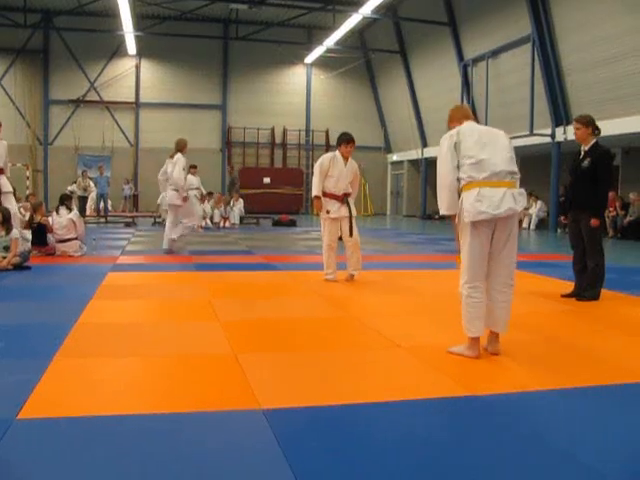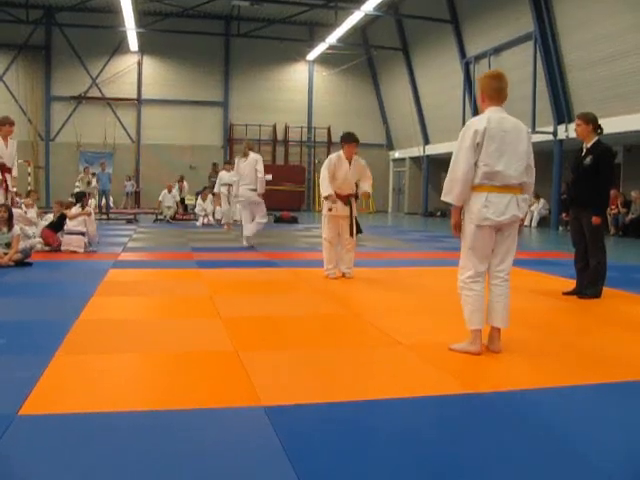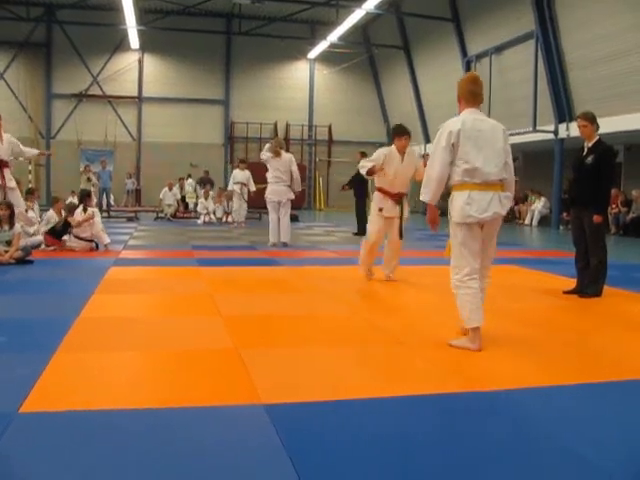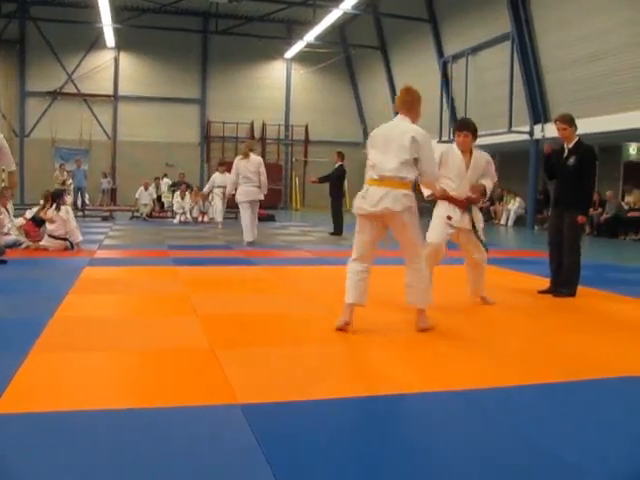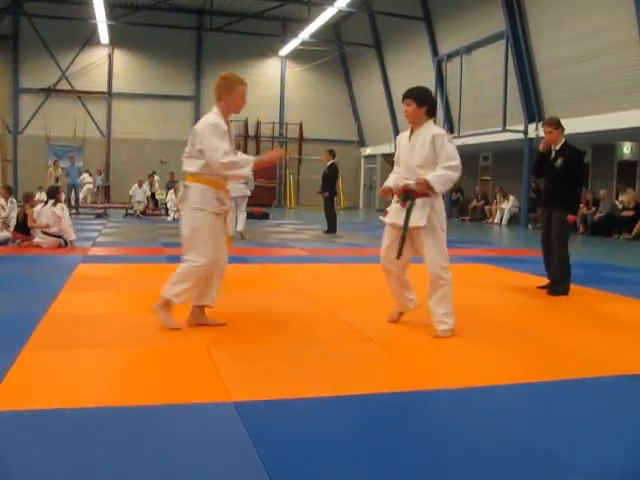
dt=1s
person 1, frame 1
left shoulder: (451, 137)
right shoulder: (500, 135)
left elbow: (447, 180)
right elbow: (513, 174)
left wrist: (454, 218)
left hip: (476, 201)
right hip: (509, 199)
left knee: (473, 277)
right knee: (503, 276)
left ankle: (473, 343)
right ankle: (494, 339)
person 1, frame 2
left shoulder: (476, 125)
right shoulder: (521, 129)
left elbow: (461, 170)
right elbow: (529, 173)
left wrist: (455, 208)
right wrist: (521, 208)
left hip: (482, 203)
right hip: (511, 204)
left knee: (472, 273)
right knee: (500, 273)
left ankle: (475, 339)
right ankle: (495, 337)
person 1, frame 3
left shoulder: (452, 126)
right shoulder: (498, 129)
left elbow: (438, 169)
right elbow: (508, 170)
left wrist: (431, 204)
right wrist: (504, 203)
left hip: (466, 200)
right hip: (494, 200)
left knee: (465, 271)
right knee: (481, 269)
left ankle: (473, 336)
right ankle: (472, 323)
person 1, frame 4
left shoulder: (483, 158)
right shoulder: (444, 153)
left elbow: (489, 179)
left wrist: (482, 188)
left hip: (469, 212)
right hip: (446, 209)
left knee: (478, 257)
right knee: (434, 244)
left ankle: (477, 291)
person 1, frame 5
left shoulder: (437, 135)
right shoulder: (403, 137)
left elbow: (453, 168)
left wrist: (429, 183)
right wrist: (390, 185)
left hip: (426, 206)
right hip: (401, 205)
left knee: (437, 265)
right knee: (390, 261)
left ankle: (445, 322)
right ankle: (406, 302)
person 2, frame 1
left shoulder: (354, 166)
right shoulder: (327, 159)
right elbow: (317, 177)
right wrist: (317, 197)
left hip: (346, 204)
right hip: (329, 204)
left knee: (353, 239)
right knee: (329, 241)
left ankle: (353, 271)
right ankle: (330, 274)
person 2, frame 2
left shoulder: (360, 163)
right shoulder: (333, 159)
left elbow: (364, 181)
right elbow: (324, 178)
left wrist: (365, 191)
right wrist: (329, 195)
left hip: (348, 203)
right hip: (332, 202)
left knee: (349, 239)
right knee: (329, 237)
left ankle: (346, 269)
right ankle: (331, 270)
person 2, frame 3
left shoulder: (413, 156)
right shoulder: (384, 153)
left elbow: (419, 176)
right elbow: (364, 164)
left wrist: (426, 165)
right wrist: (372, 168)
left hip: (399, 202)
right hip: (382, 200)
left knee: (396, 240)
right knee: (374, 236)
left ankle: (388, 271)
right ankle: (366, 265)
person 2, frame 4
left shoulder: (377, 132)
right shoulder: (418, 135)
right elbow: (429, 176)
right wrist: (433, 185)
left hip: (370, 195)
right hip: (399, 198)
left knee: (360, 259)
right knee: (415, 258)
left ankle: (347, 315)
right ankle: (420, 316)
person 2, frame 5
left shoulder: (223, 124)
right shoulder: (210, 124)
right elbow: (223, 162)
left wrist: (251, 165)
right wrist: (262, 160)
left hip: (215, 196)
right hip: (201, 196)
left knee: (215, 258)
right knee: (199, 259)
left ankle: (198, 312)
right ankle: (164, 305)
person 3, frame 1
left shoulder: (602, 153)
right shoulder: (579, 154)
left elbow: (604, 187)
left wrist: (597, 214)
right wrist: (567, 210)
left hip: (590, 212)
right hip: (575, 211)
left knee: (593, 252)
right knee: (578, 251)
left ankle: (592, 291)
right ankle: (579, 288)
person 3, frame 2
left shoulder: (604, 151)
right shoulder: (581, 152)
left elbow: (606, 184)
left wrist: (599, 212)
right wrist: (568, 208)
left hip: (592, 210)
right hip: (577, 209)
left knee: (594, 250)
right knee: (580, 249)
left ankle: (594, 288)
right ankle: (581, 285)
person 3, frame 3
left shoulder: (605, 150)
right shoulder: (581, 151)
left elbow: (607, 183)
left wrist: (600, 211)
right wrist: (570, 207)
left hip: (593, 208)
right hip: (578, 208)
left knee: (595, 248)
right knee: (581, 248)
left ankle: (594, 287)
right ankle: (582, 284)
person 3, frame 4
left shoulder: (586, 151)
right shoulder: (560, 151)
left elbow: (589, 183)
right elbow: (551, 176)
left wrist: (584, 211)
right wrist: (548, 156)
left hip: (575, 207)
right hip: (558, 205)
left knee: (570, 247)
right knee: (555, 245)
left ankle: (568, 287)
right ankle: (556, 284)
person 3, frame 5
left shoulder: (573, 153)
right shoulder: (548, 152)
left elbow: (577, 184)
right elbow: (537, 173)
left wrist: (573, 210)
right wrist: (541, 153)
left hip: (563, 206)
right hip: (547, 204)
left knee: (559, 243)
right knee: (547, 243)
left ankle: (562, 284)
right ankle: (554, 280)
